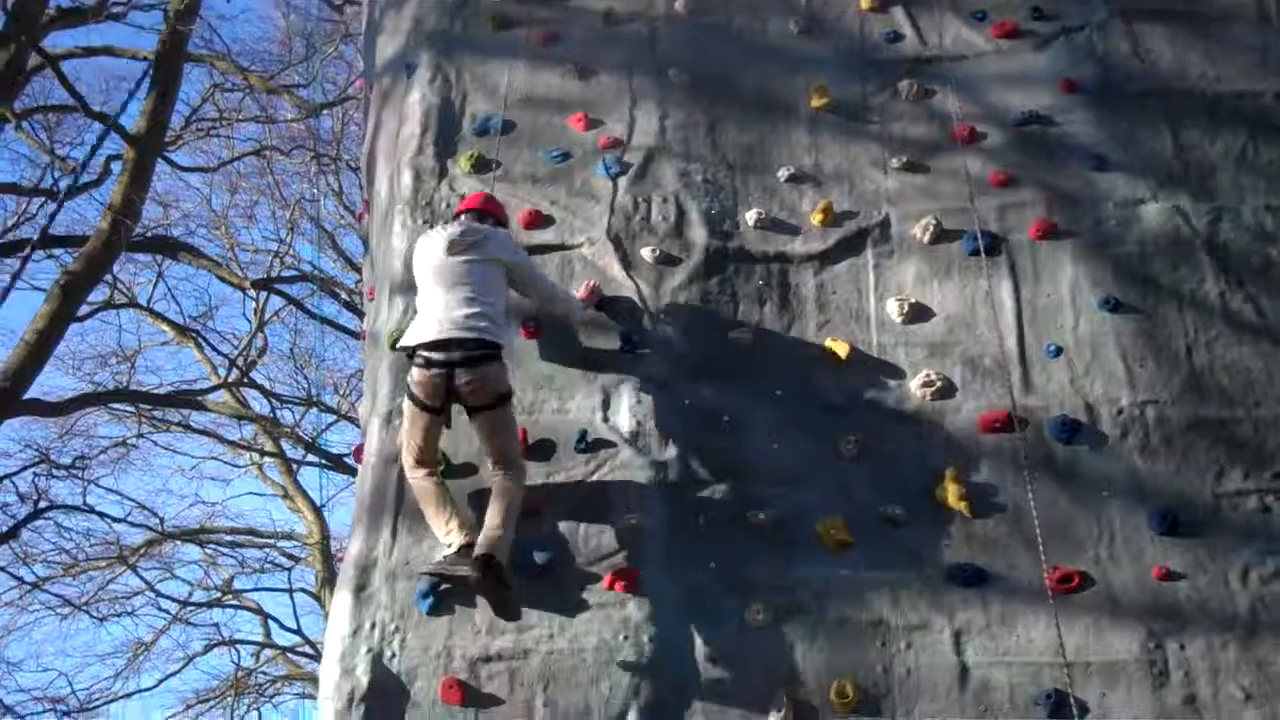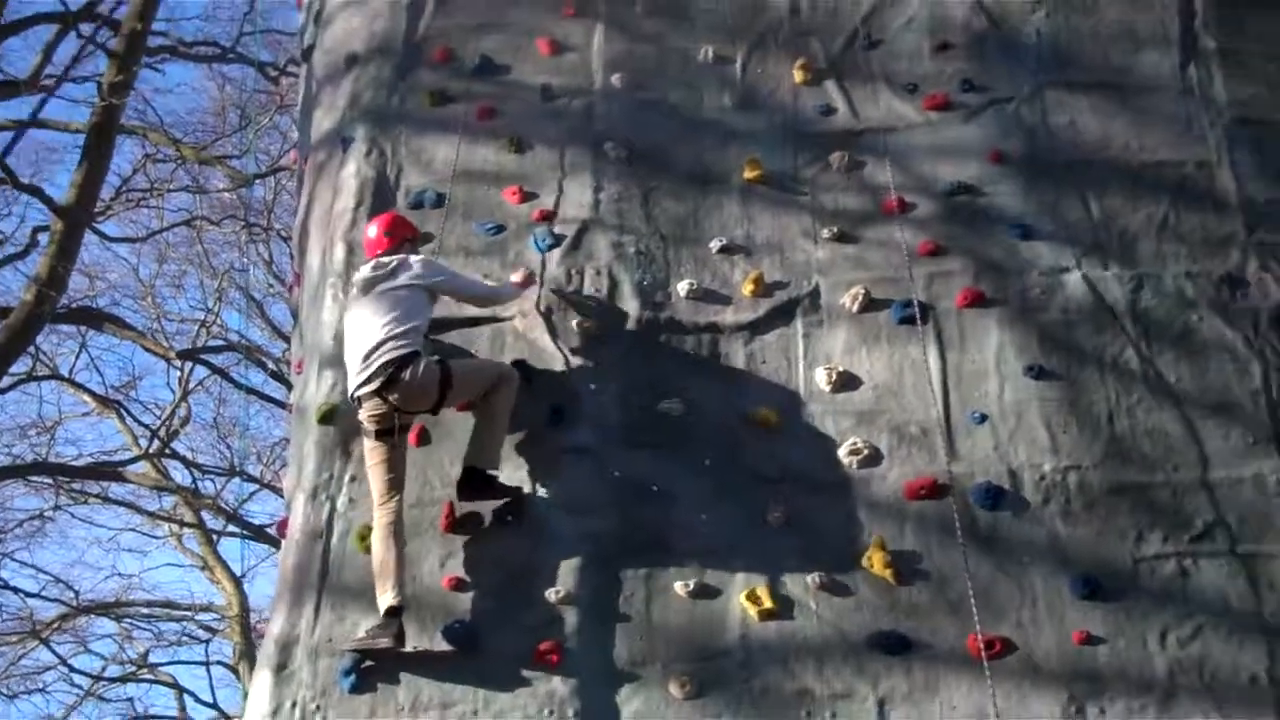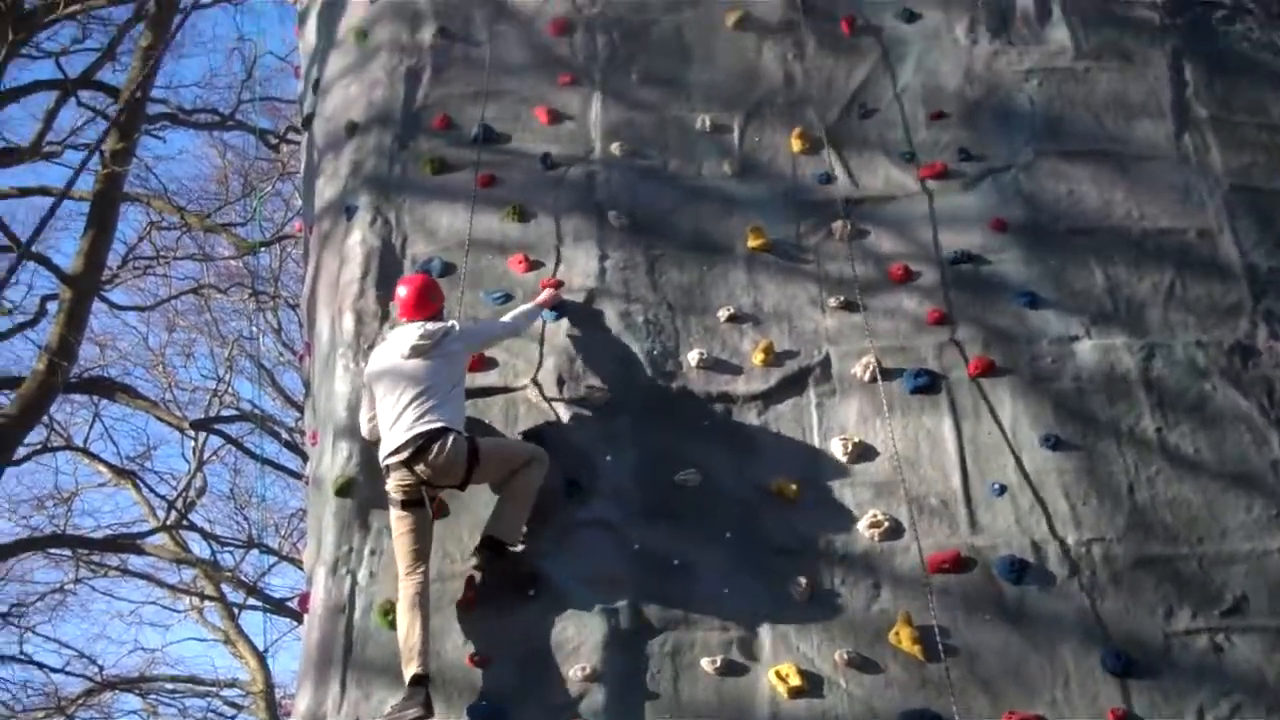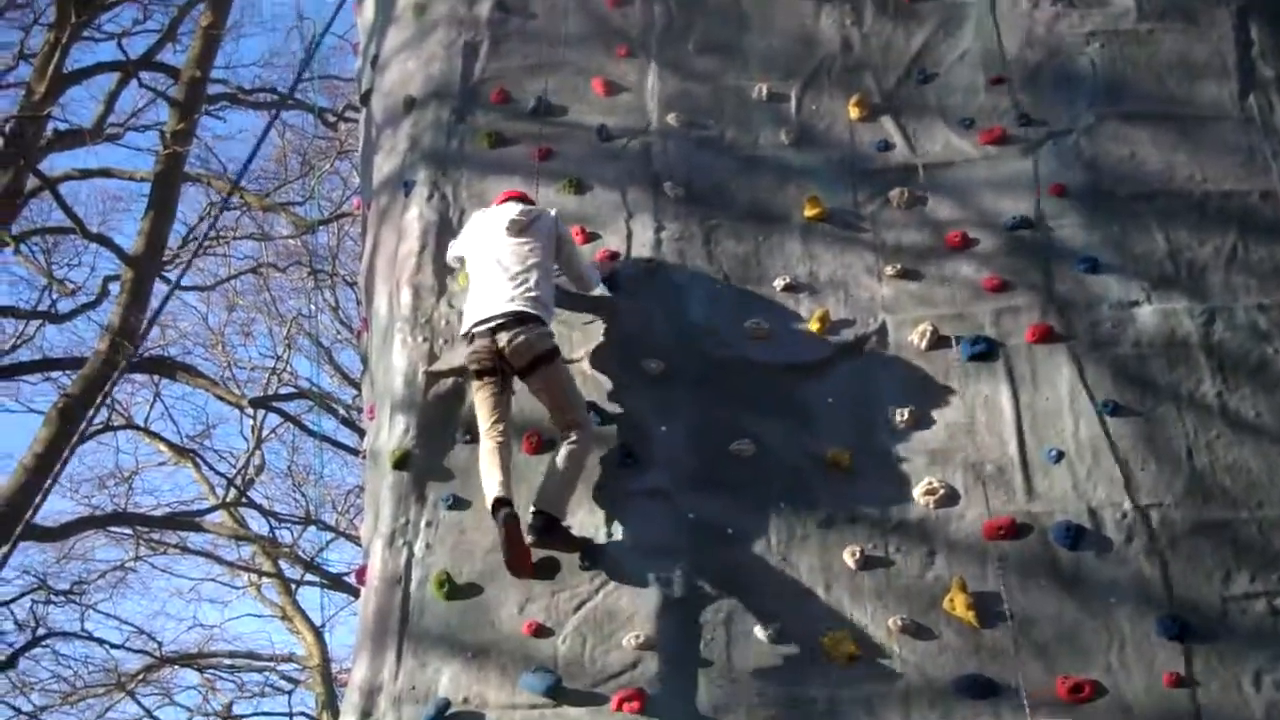
dt=0.7s
person 1, frame 1
left shoulder: (425, 243)
right shoulder: (499, 242)
right elbow: (547, 295)
right wrist: (579, 303)
left hip: (425, 361)
right hip: (479, 361)
left knee: (418, 465)
right knee: (506, 471)
left ankle: (459, 549)
right ankle: (489, 555)
person 1, frame 2
left shoulder: (357, 293)
right shoulder: (417, 267)
right elbow: (485, 295)
right wrist: (516, 286)
left hip: (368, 400)
right hip: (409, 375)
left knee: (386, 507)
right knee: (503, 375)
left ankle: (390, 615)
right ankle: (476, 475)
person 1, frame 3
left shoulder: (379, 355)
right shoulder: (452, 336)
left elbow: (368, 429)
right elbow: (508, 326)
right wrist: (540, 303)
left hip: (397, 471)
right hip: (442, 451)
left knee: (411, 579)
right knee: (534, 458)
right ankle: (496, 547)
person 1, frame 4
left shoulder: (478, 221)
right shoulder: (549, 221)
left elbow: (452, 257)
right elbow: (586, 283)
right wrist: (598, 271)
left hip: (479, 336)
right hip: (525, 330)
left knee: (493, 435)
right knee: (577, 428)
left ankle: (503, 507)
right ankle: (545, 519)
